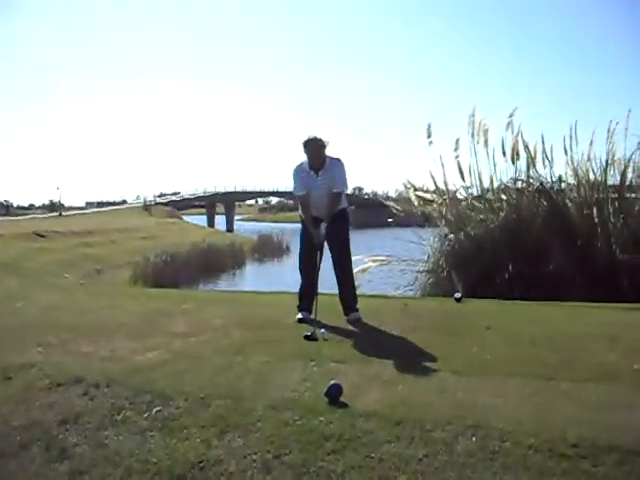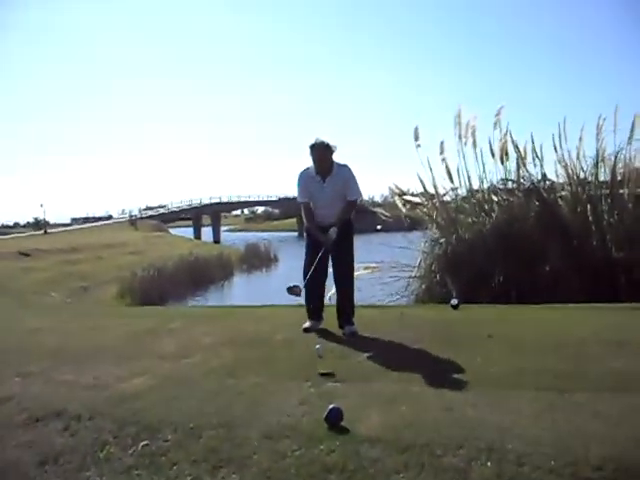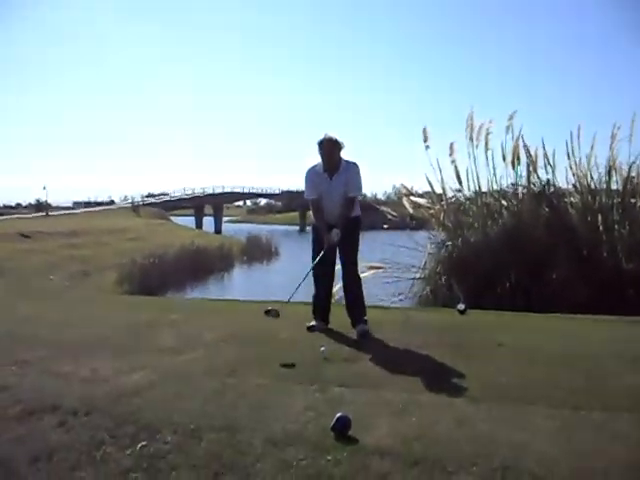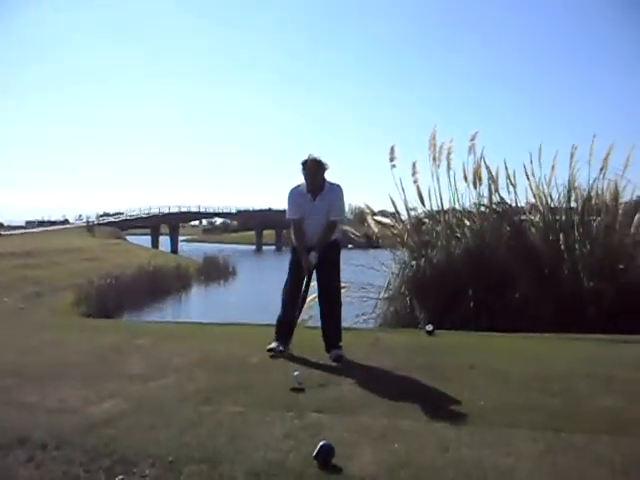
dt=0.5s
person 1, frame 1
left shoulder: (336, 164)
right shoulder: (299, 171)
left elbow: (336, 196)
right elbow: (303, 202)
left wrist: (326, 225)
right wrist: (314, 231)
left hip: (337, 216)
right hip: (312, 219)
left knee: (342, 263)
right knee: (306, 264)
left ankle: (351, 309)
right ankle: (304, 309)
person 1, frame 2
left shoulder: (345, 172)
right shoulder: (304, 176)
left elbow: (352, 202)
right elbow: (305, 208)
left wrist: (335, 227)
right wrist: (319, 234)
left hip: (342, 226)
right hip: (315, 228)
left knee: (344, 274)
right knee: (311, 271)
left ankle: (347, 322)
right ankle: (314, 317)
person 1, frame 3
left shoulder: (352, 169)
right shoulder: (312, 173)
left elbow: (351, 201)
right elbow: (315, 206)
left wrist: (338, 230)
right wrist: (326, 234)
left hip: (349, 223)
right hip: (322, 225)
left knee: (350, 270)
right knee: (321, 272)
left ankle: (359, 321)
right ankle: (321, 318)
person 1, frame 4
left shoulder: (335, 191)
right shoulder: (295, 194)
left elbow: (332, 225)
right elbow: (296, 227)
left wrist: (315, 253)
right wrist: (304, 255)
left hip: (327, 247)
right hip: (301, 247)
left knee: (330, 296)
right knee: (291, 292)
left ankle: (334, 345)
right ankle: (281, 340)
